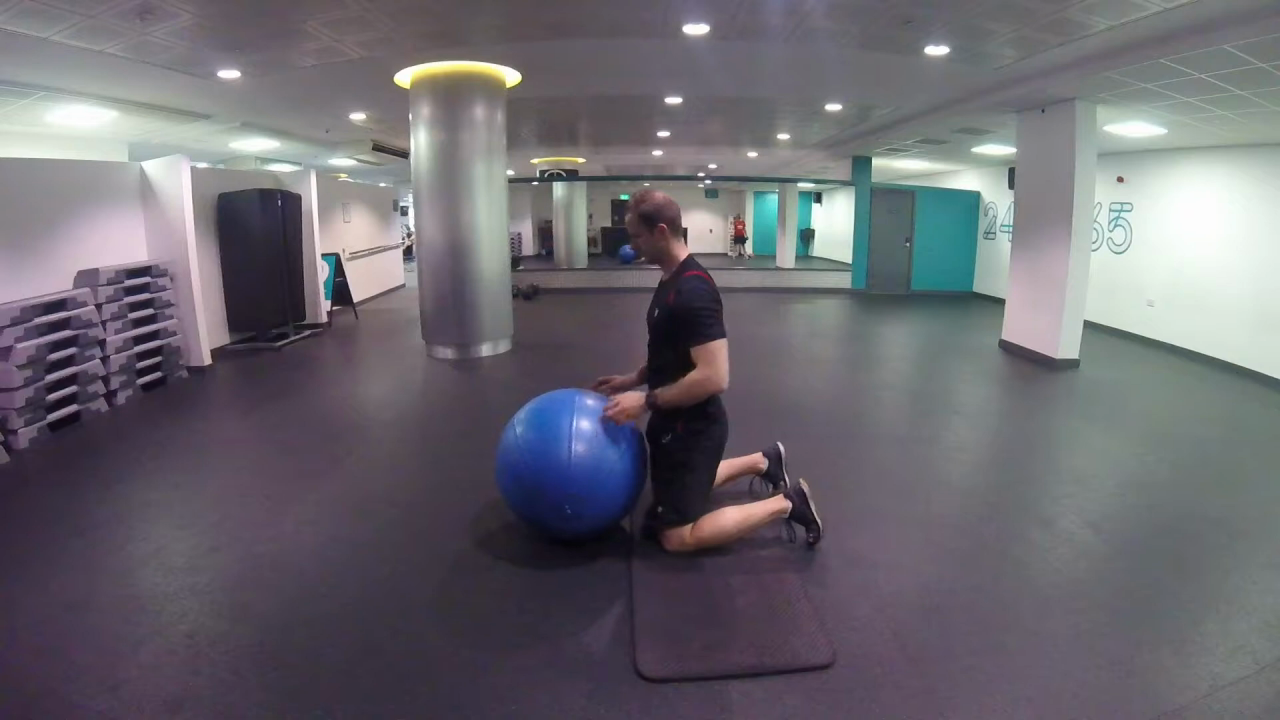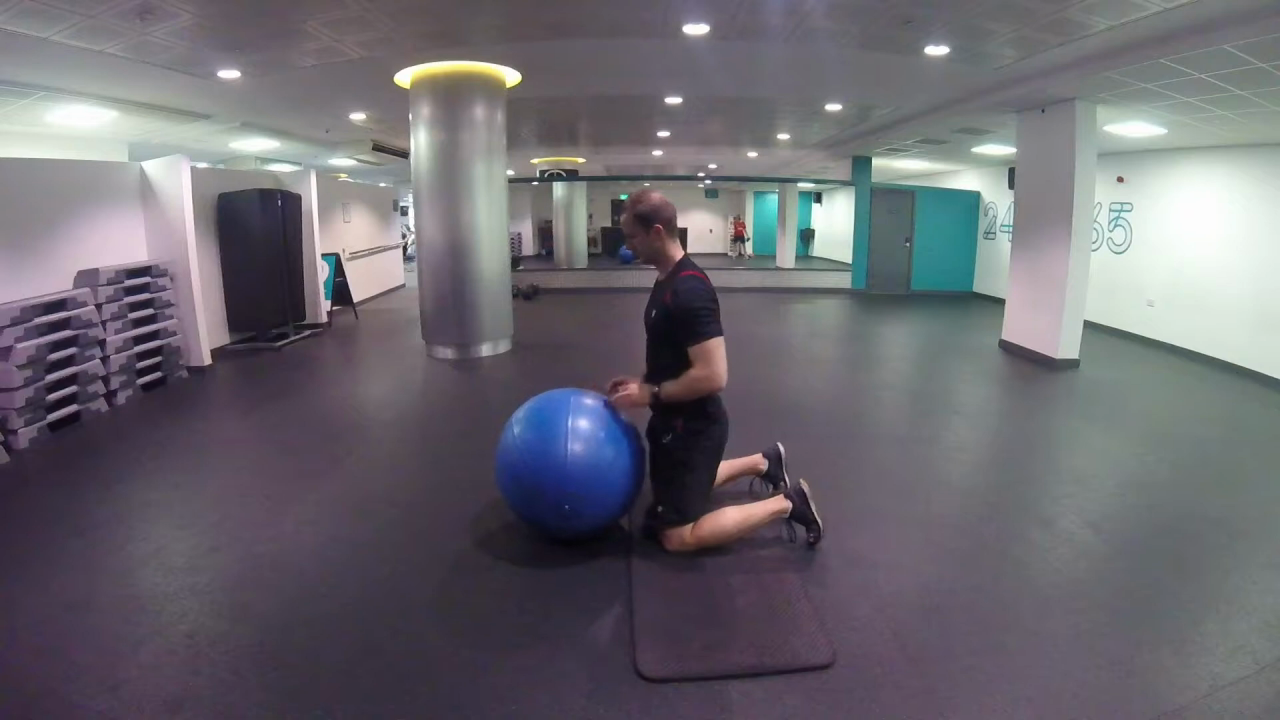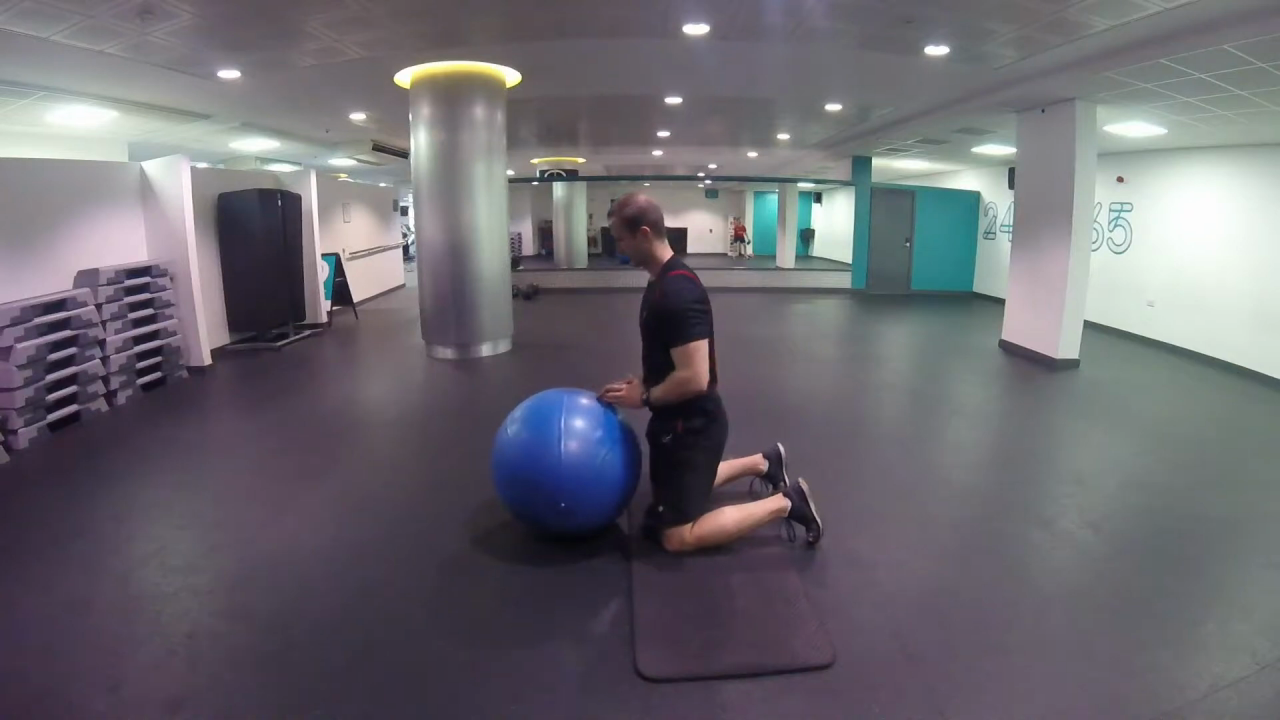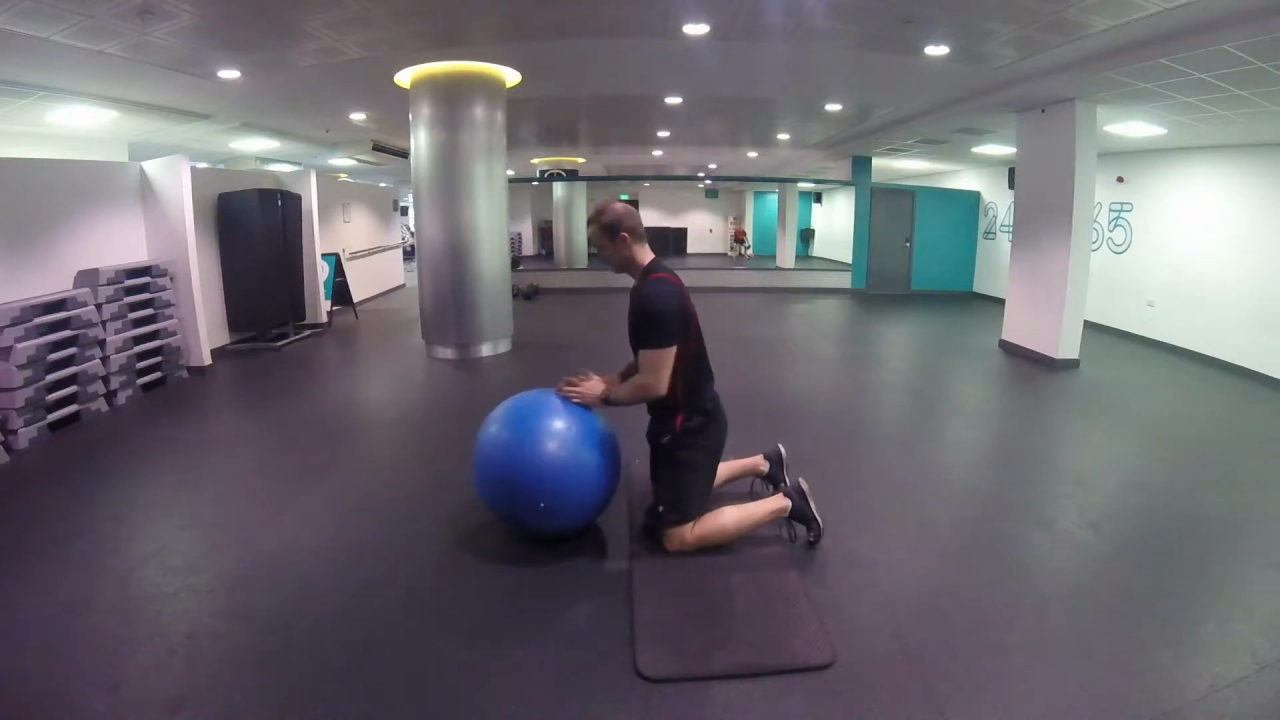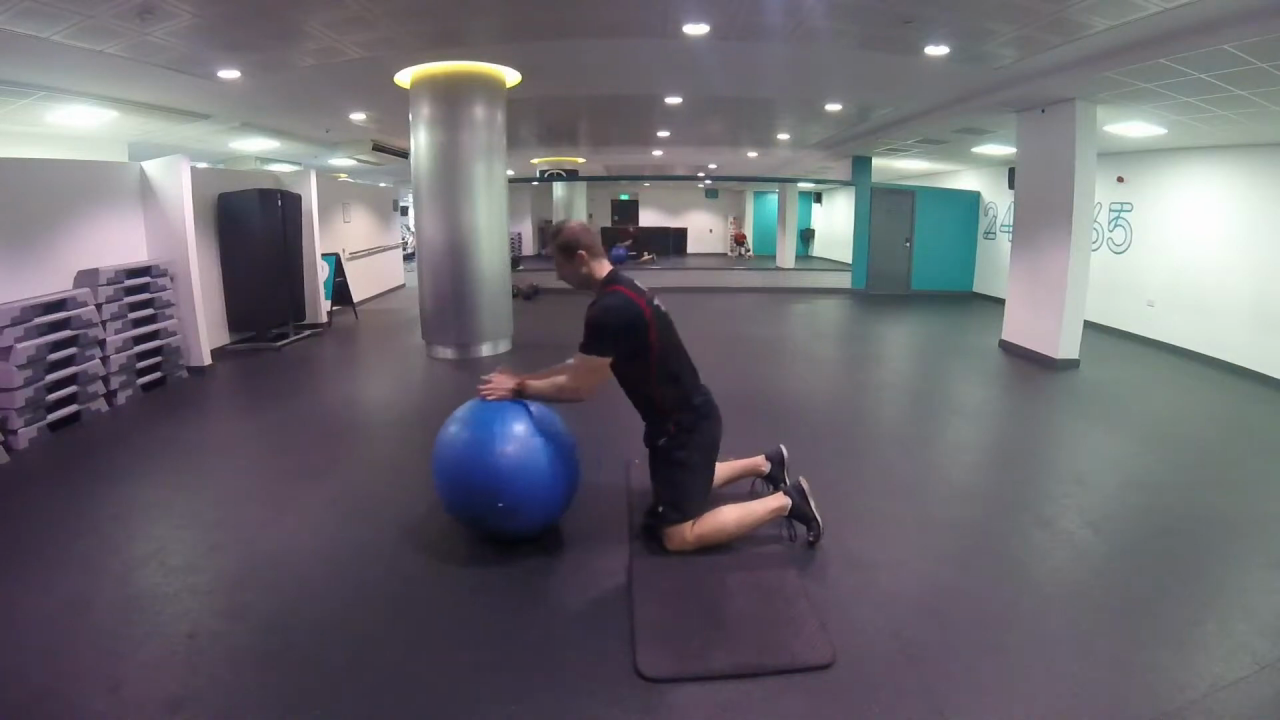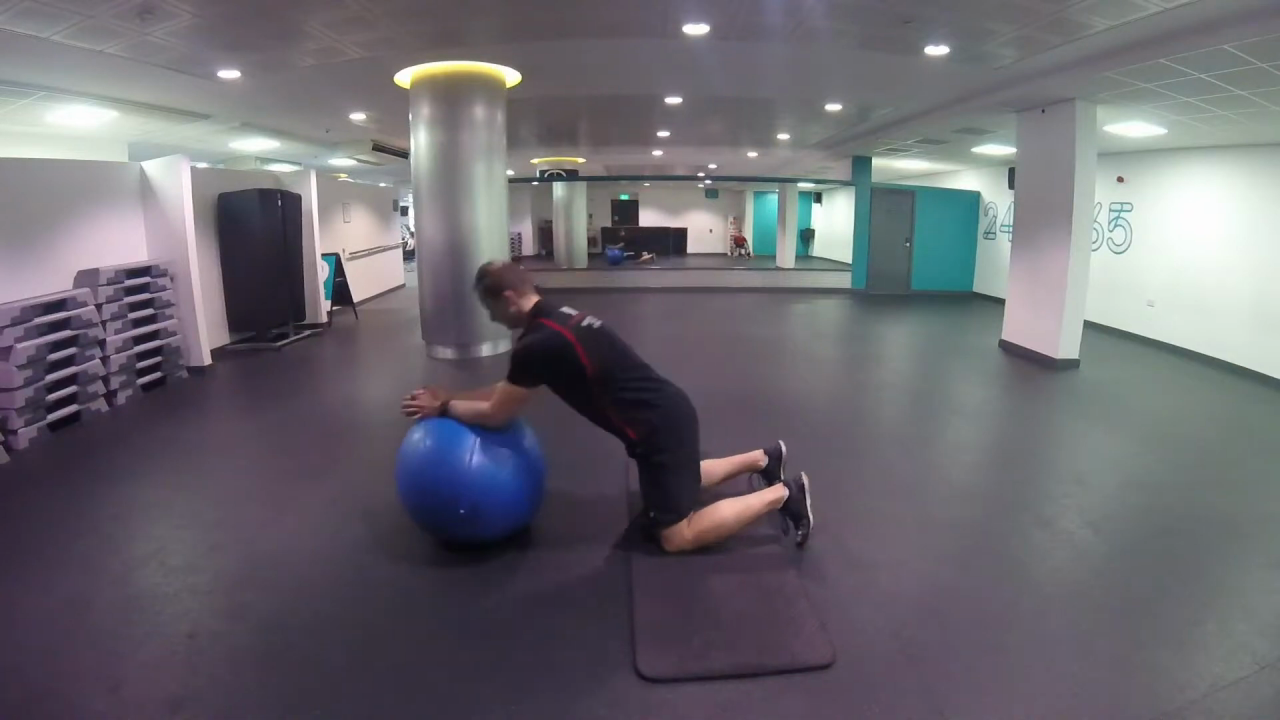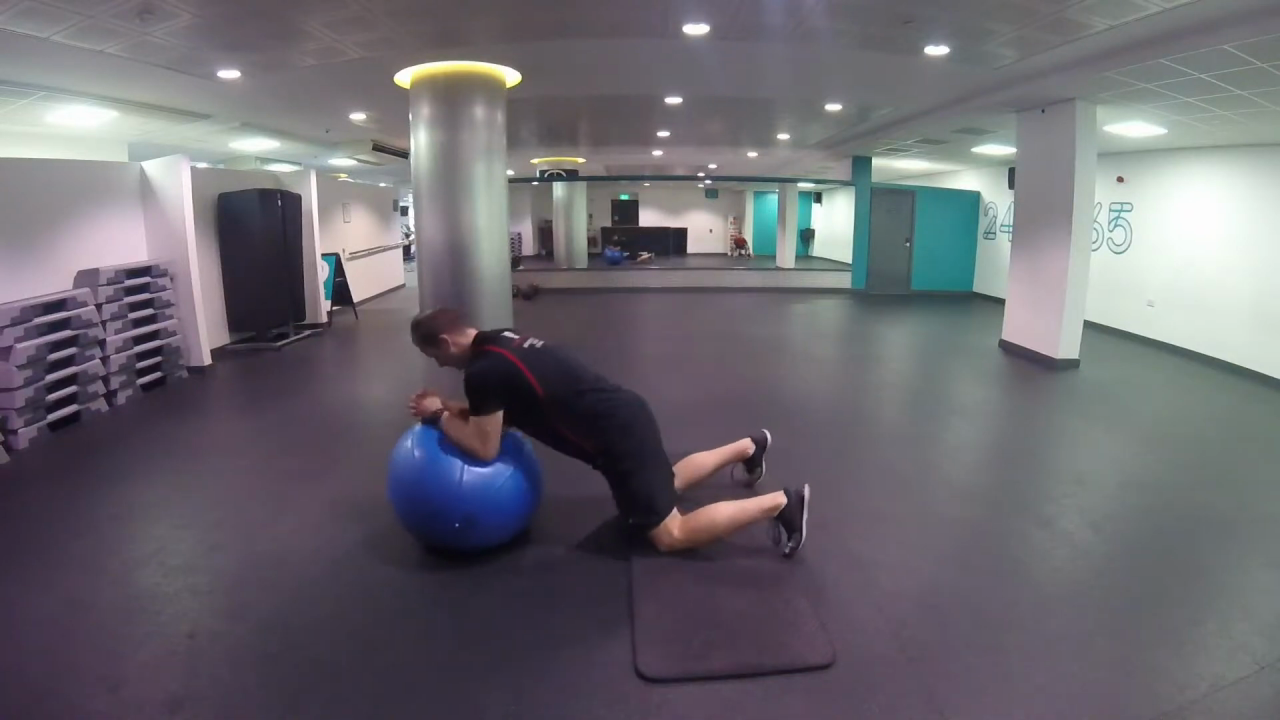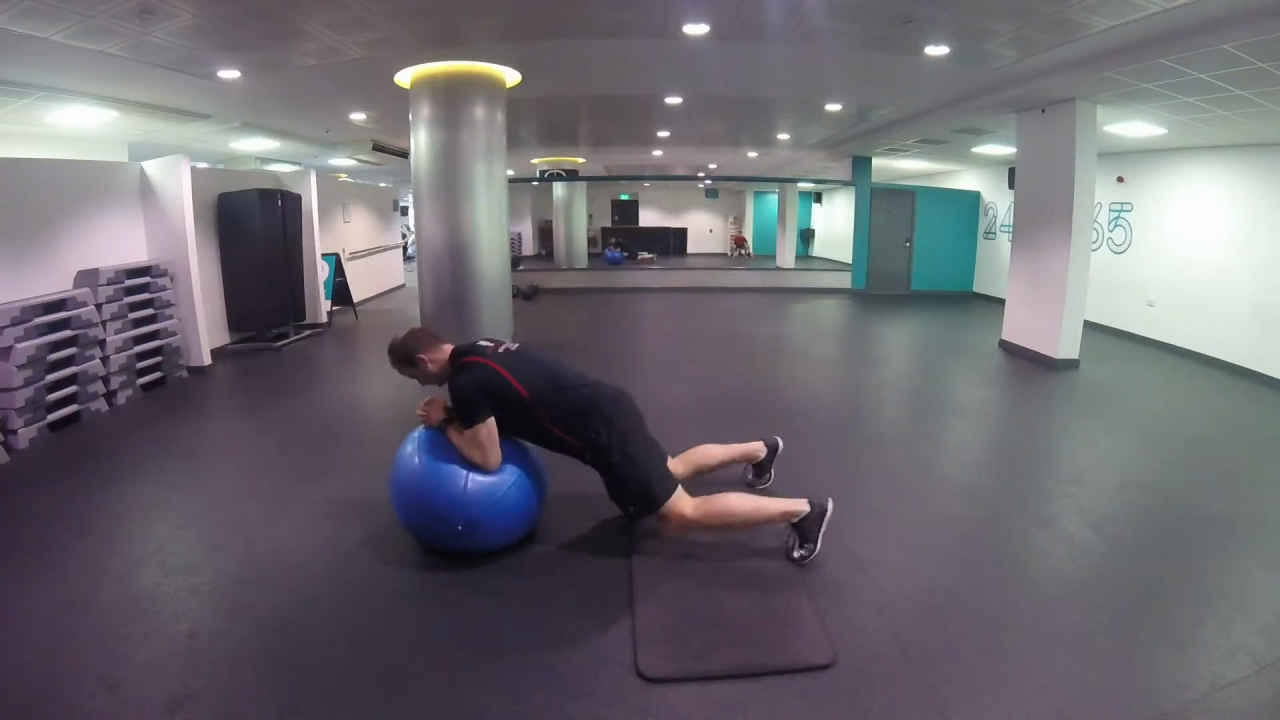
dt=0.3s
person 1, frame 1
left shoulder: (691, 292)
right shoulder: (673, 280)
left elbow: (713, 377)
left wrist: (645, 402)
right wrist: (631, 379)
left hip: (691, 426)
right hip: (679, 420)
left knee: (676, 535)
left ankle: (785, 503)
right ankle: (762, 462)
person 1, frame 2
left shoulder: (688, 292)
right shoulder: (669, 280)
left elbow: (712, 376)
left wrist: (650, 394)
right wrist: (644, 382)
left hip: (690, 425)
right hip: (677, 418)
left knee: (676, 535)
left ankle: (785, 503)
right ankle: (763, 462)
person 1, frame 3
left shoulder: (676, 292)
right shoulder: (664, 281)
left elbow: (694, 378)
left wrist: (643, 397)
right wrist: (641, 385)
left hip: (690, 424)
right hip: (680, 418)
left knee: (676, 536)
left ankle: (784, 502)
right ankle: (763, 463)
person 1, frame 4
left shoulder: (654, 296)
right shoulder: (657, 283)
left elbow: (653, 385)
left wrist: (602, 394)
right wrist: (606, 381)
left hip: (689, 423)
right hip: (691, 415)
left knee: (678, 535)
right knee: (679, 484)
left ankle: (786, 503)
right ankle: (763, 463)
person 1, frame 5
left shoulder: (610, 309)
right shoulder: (621, 292)
left elbow: (579, 387)
right elbow: (584, 365)
left wrist: (519, 388)
right wrist: (527, 379)
left hip: (685, 424)
right hip: (684, 414)
left knee: (678, 535)
right knee: (678, 484)
left ankle: (785, 501)
right ankle: (765, 464)
person 1, frame 6
left shoulder: (538, 345)
right shoulder: (557, 317)
left elbow: (498, 413)
right elbow: (510, 391)
left wrist: (443, 407)
right wrist: (453, 396)
left hip: (661, 425)
right hip: (667, 410)
left knee: (677, 536)
right knee: (681, 480)
left ankle: (781, 493)
right ankle: (763, 460)
person 1, frame 7
left shoulder: (484, 370)
right shoulder: (503, 341)
left elbow: (485, 448)
right elbow: (495, 414)
left wrist: (438, 416)
right wrist: (451, 409)
left hip: (618, 435)
right hip: (625, 416)
left knee: (671, 535)
right knee: (667, 483)
left ankle: (780, 503)
right ankle: (748, 446)
person 1, frame 8
left shoulder: (465, 382)
right shoulder: (480, 351)
left elbow: (488, 458)
left wrist: (445, 423)
right wrist: (454, 415)
left hip: (605, 429)
right hip: (608, 406)
left knee: (683, 513)
right knee: (673, 468)
left ankle: (803, 510)
right ankle: (761, 450)
